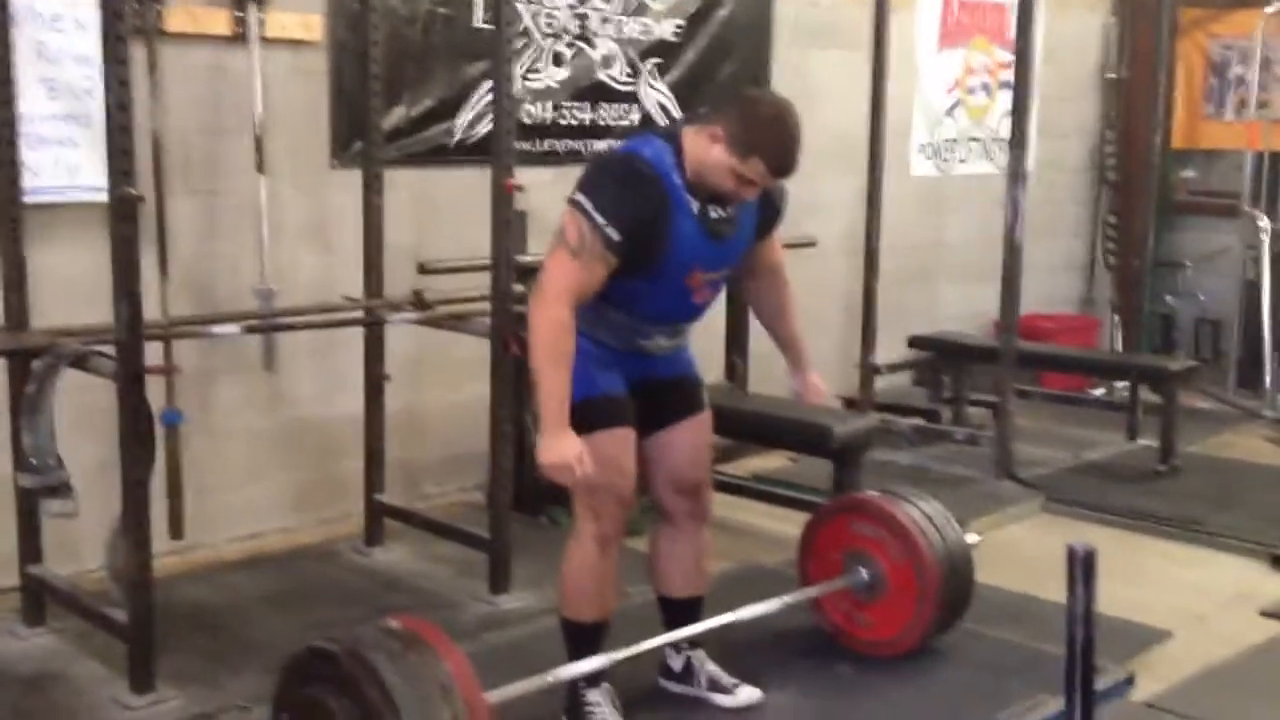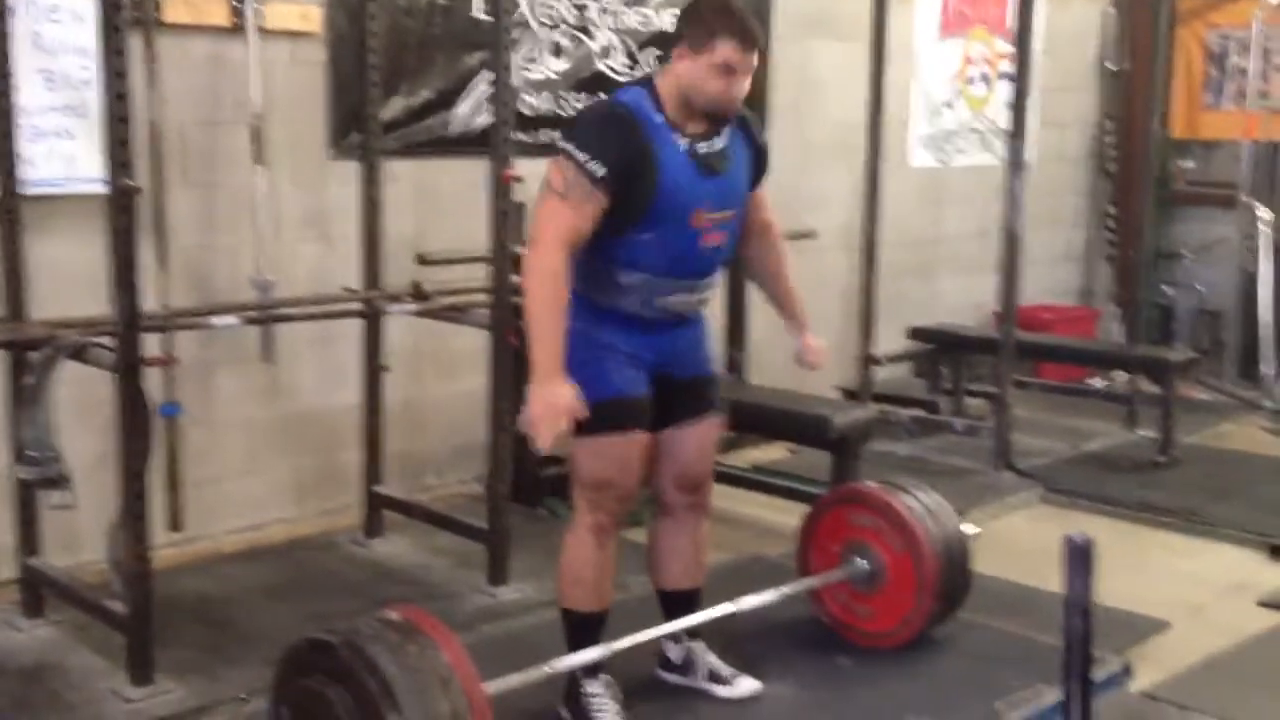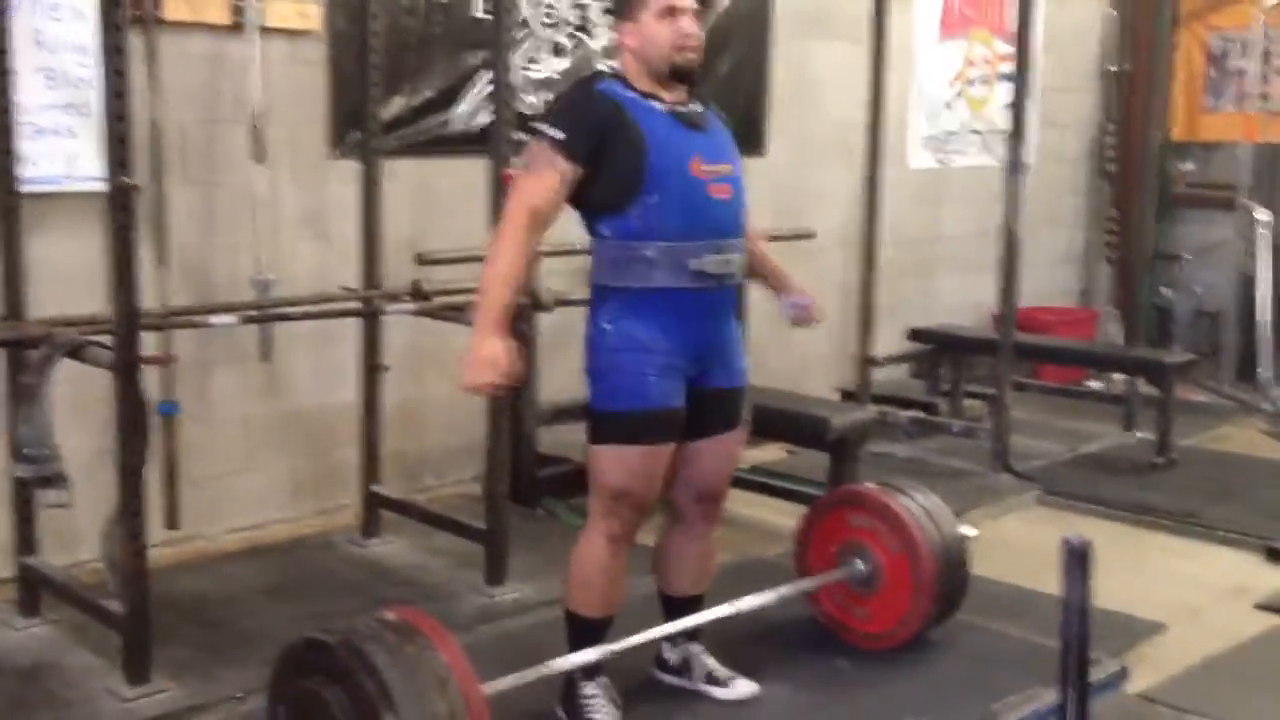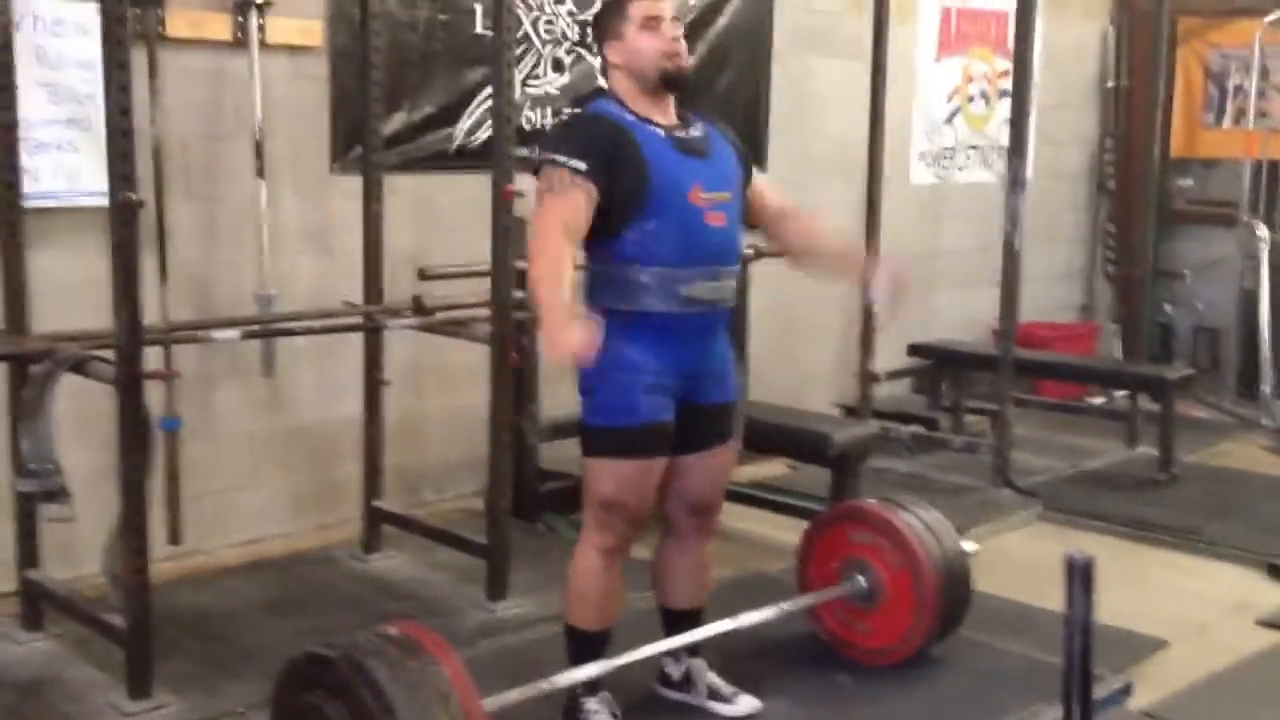
dt=0.4s
person 1, frame 1
left shoulder: (756, 194)
right shoulder: (630, 182)
left elbow: (764, 275)
right elbow: (553, 299)
left wrist: (800, 366)
right wrist: (554, 428)
left hip: (661, 352)
right hip: (590, 353)
left knee: (688, 501)
right knee: (605, 515)
left ankle: (683, 657)
person 1, frame 2
left shoulder: (742, 137)
right shoulder: (613, 130)
left elbow: (758, 235)
right elbow: (548, 248)
left wrist: (798, 324)
right wrist: (548, 377)
left hip: (681, 336)
right hip: (605, 340)
left knee: (688, 495)
right knee: (602, 510)
left ankle: (682, 647)
person 1, frame 3
left shoulder: (706, 117)
right shoulder: (592, 110)
right elbow: (523, 217)
left wrist: (784, 285)
right wrist: (489, 329)
left hip: (719, 335)
right hip: (639, 337)
left knee: (702, 504)
right knee: (618, 515)
left ankle: (680, 650)
person 1, frame 4
left shoulder: (713, 137)
right shoulder: (593, 136)
left elbow: (776, 218)
right elbow: (552, 235)
left wrist: (855, 264)
right wrist: (559, 320)
left hip: (707, 350)
right hip: (632, 353)
left knee: (696, 515)
right knee: (613, 526)
